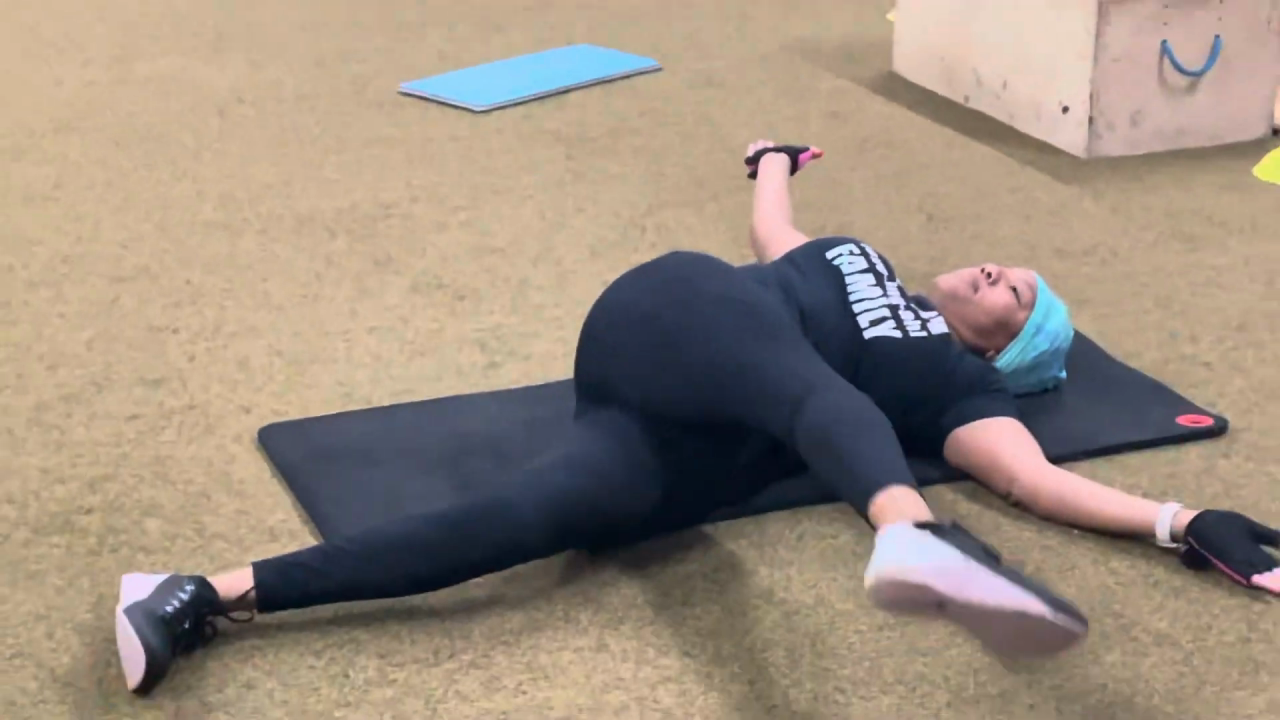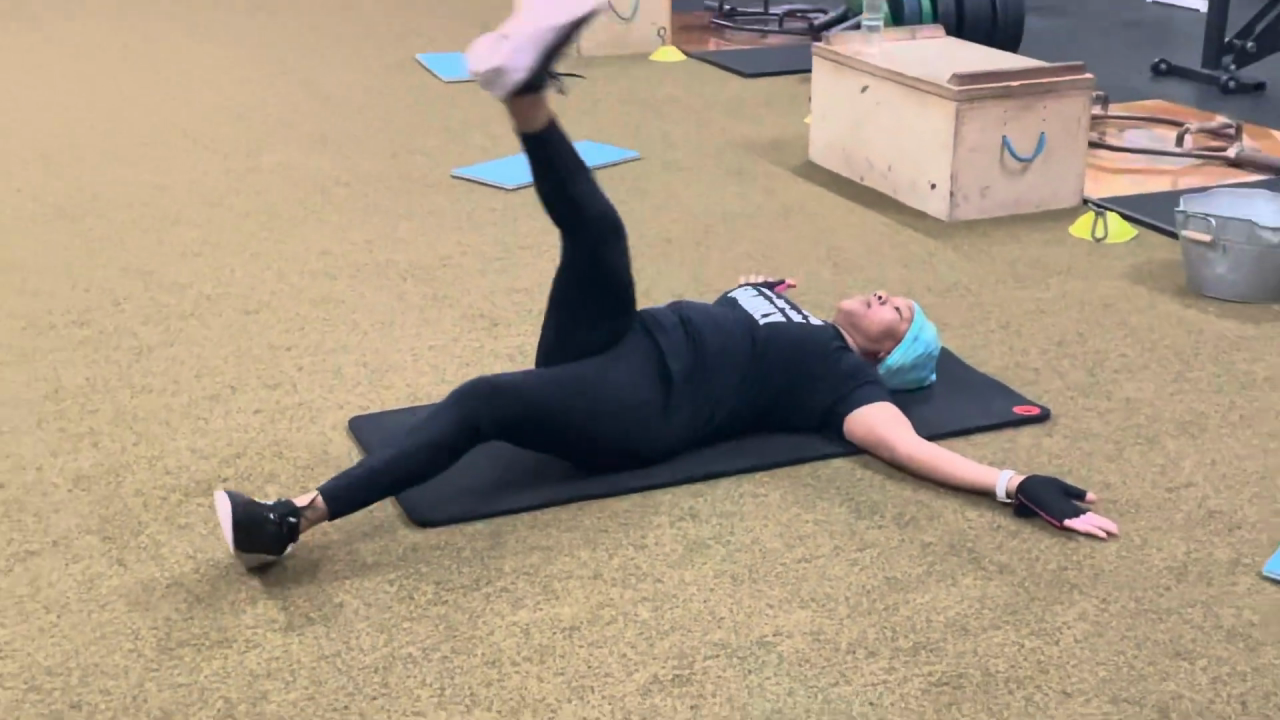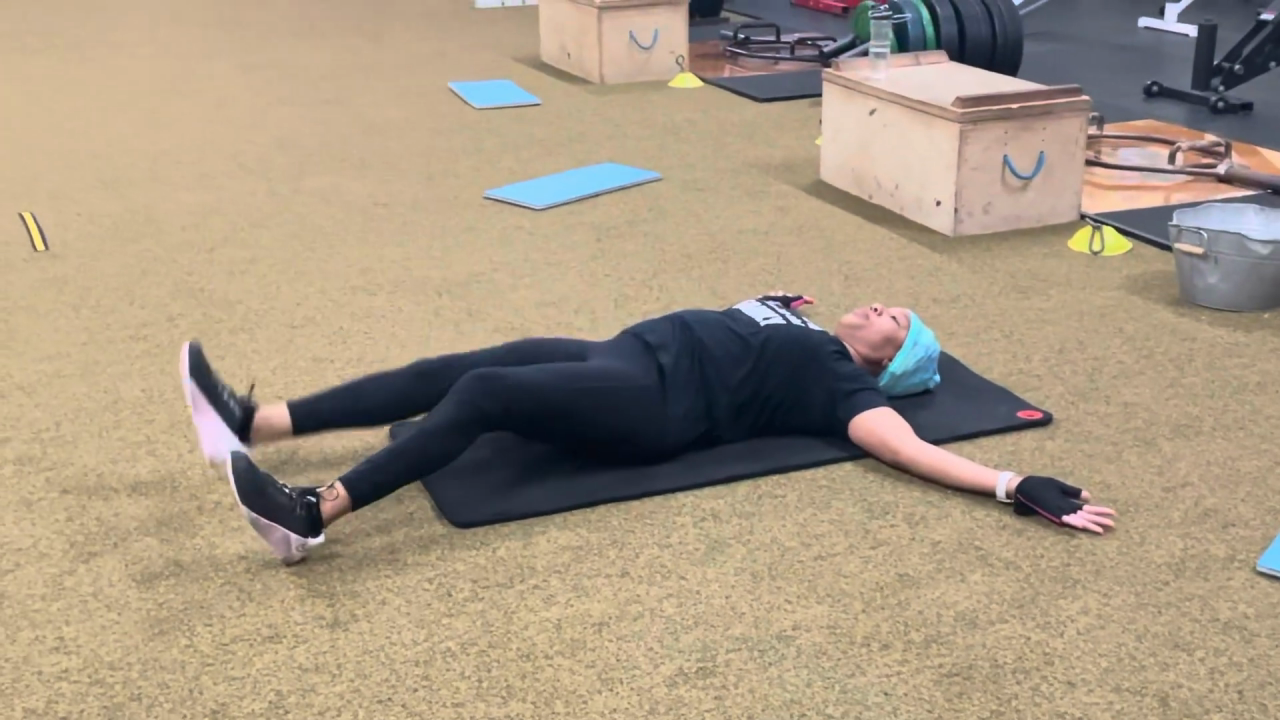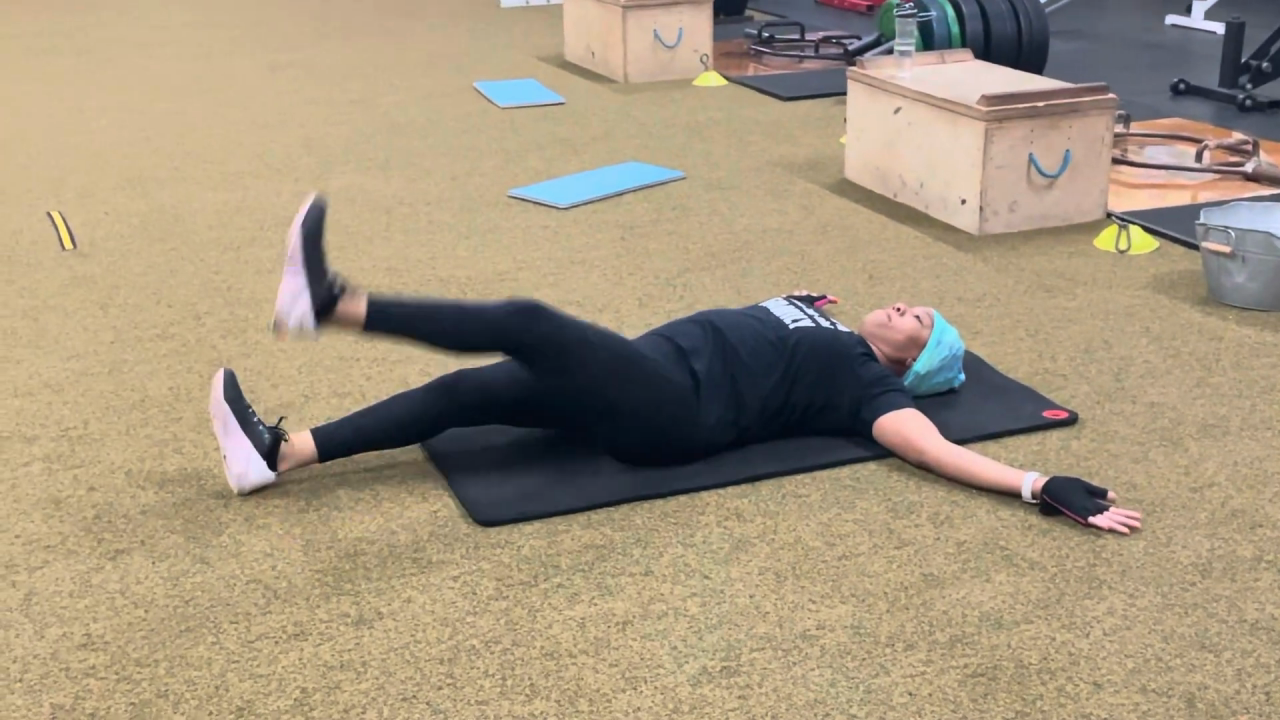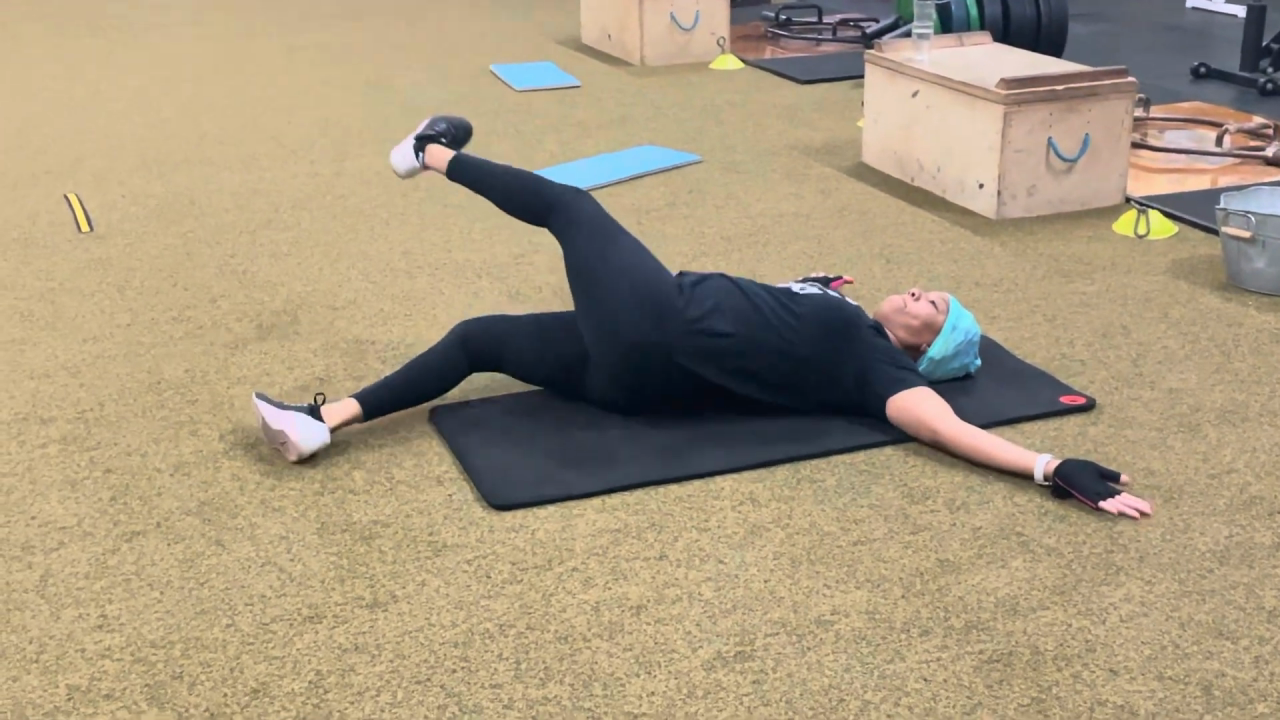
dt=0.7s
person 1, frame 1
left shoulder: (959, 385)
right shoulder: (853, 255)
left elbow: (1036, 483)
right elbow: (770, 236)
right wrist: (769, 164)
left hip: (689, 453)
right hip: (669, 313)
left knee: (530, 516)
right knee: (819, 393)
left ankle: (207, 598)
person 1, frame 2
left shoulder: (843, 379)
right shoulder: (792, 315)
left elbow: (915, 451)
left wrist: (1020, 487)
right wrist: (752, 289)
left hip: (634, 408)
right hip: (610, 344)
left knee: (479, 403)
right knee: (594, 234)
left ankle: (292, 520)
right ankle: (527, 92)
person 1, frame 3
left shoulder: (843, 384)
right shoulder: (804, 331)
left elbow: (913, 452)
left wrist: (1020, 489)
right wrist: (773, 301)
left hip: (650, 404)
right hip: (623, 355)
left knee: (480, 394)
right knee: (441, 375)
left ankle: (310, 516)
right ankle: (252, 420)
person 1, frame 4
left shoulder: (866, 382)
right shoulder: (824, 332)
left elbow: (940, 450)
left wrist: (1048, 486)
right wrist: (797, 301)
left hip: (672, 412)
right hip: (647, 361)
left knee: (524, 324)
right knee: (466, 392)
left ankle: (330, 302)
right ankle: (276, 450)
person 1, frame 5
left shoulder: (882, 372)
right shoulder: (848, 330)
left elbow: (951, 430)
left wrist: (1055, 469)
right wrist: (810, 280)
left hip: (651, 338)
right hip: (647, 375)
left knee: (567, 202)
right knee: (478, 336)
left ankle: (435, 156)
right ankle: (321, 422)
